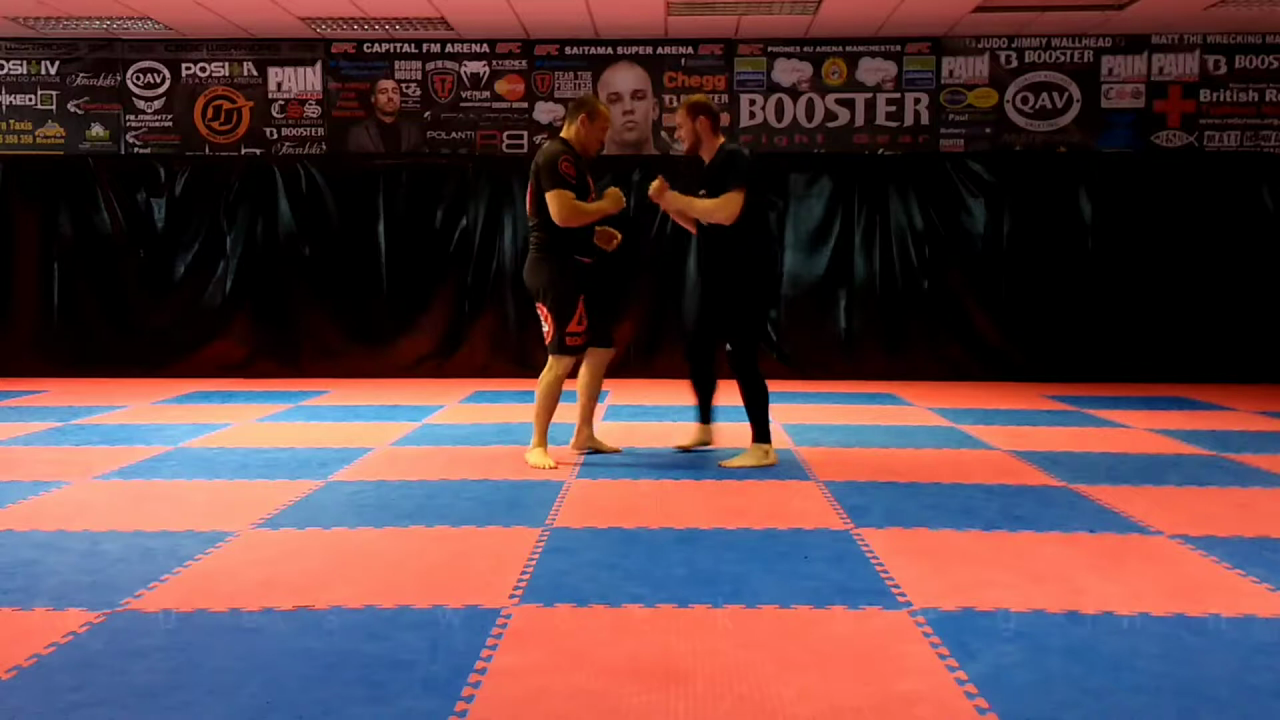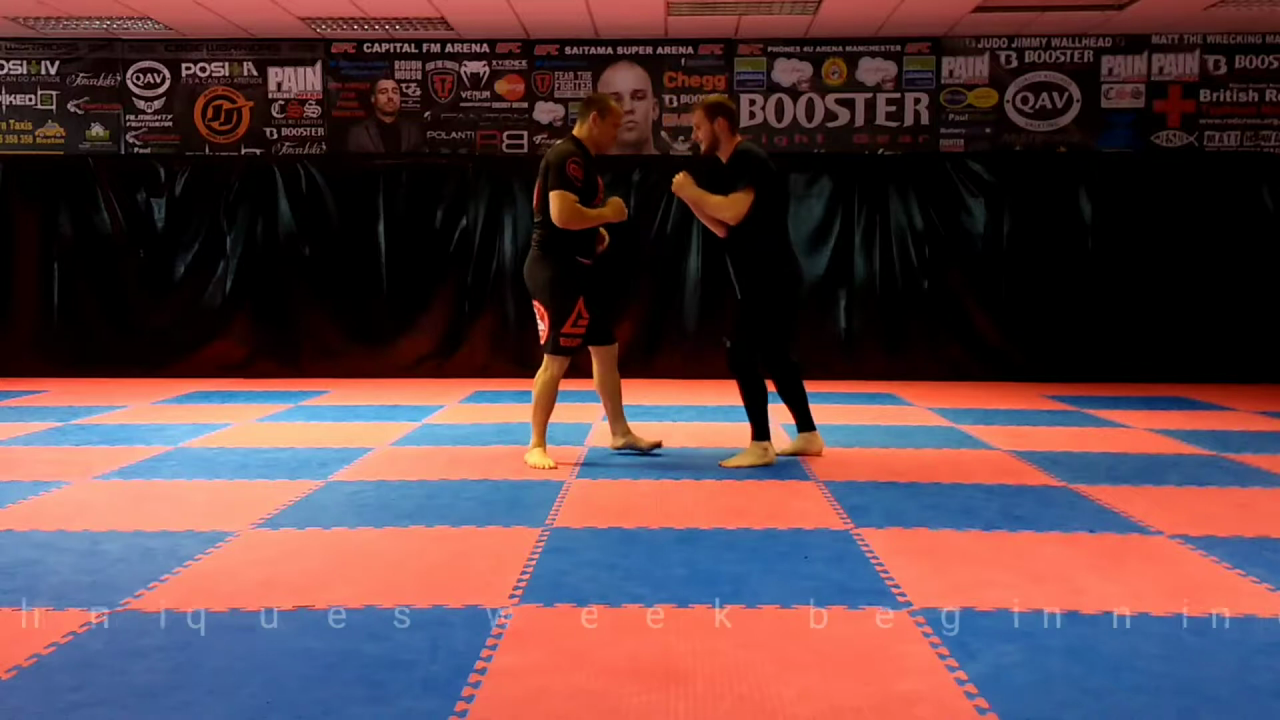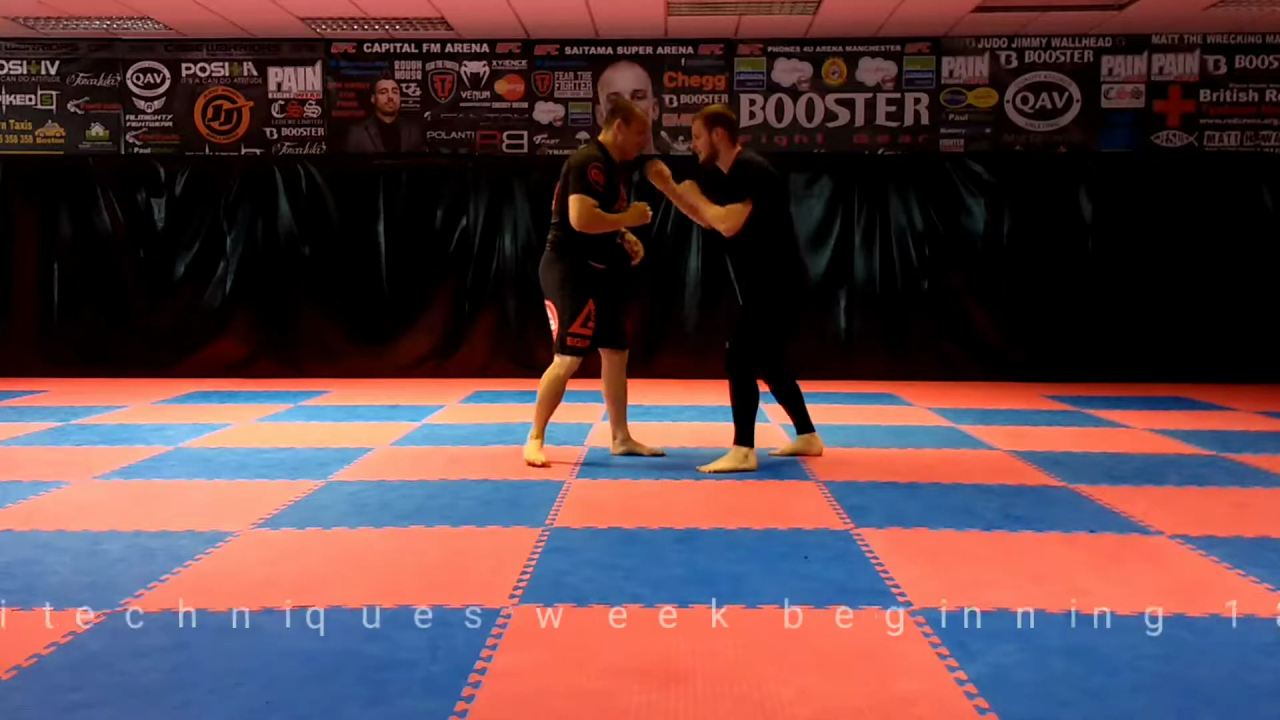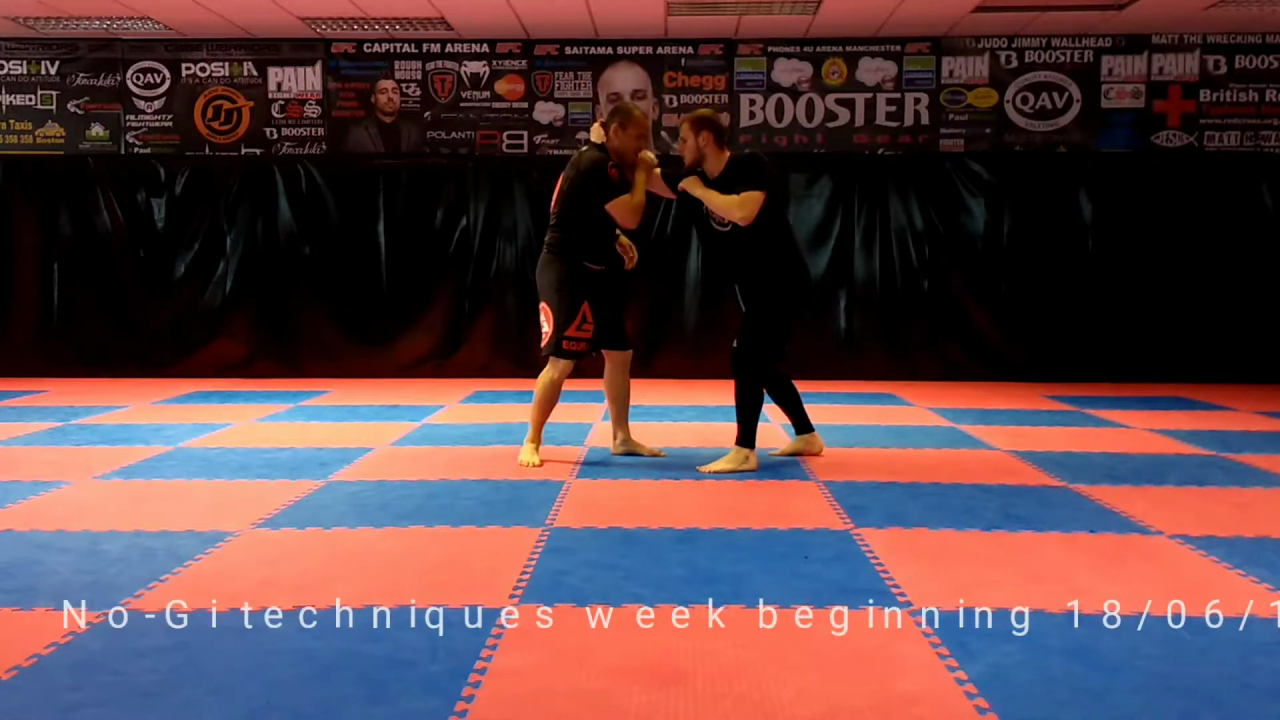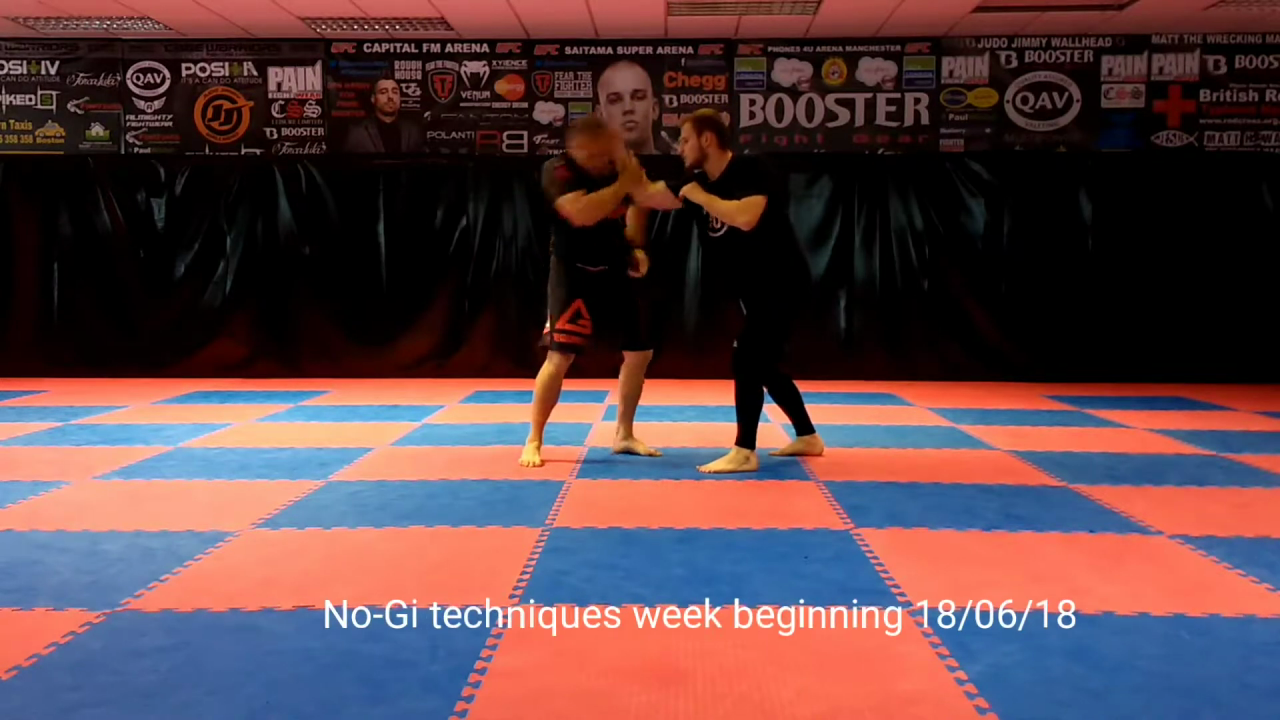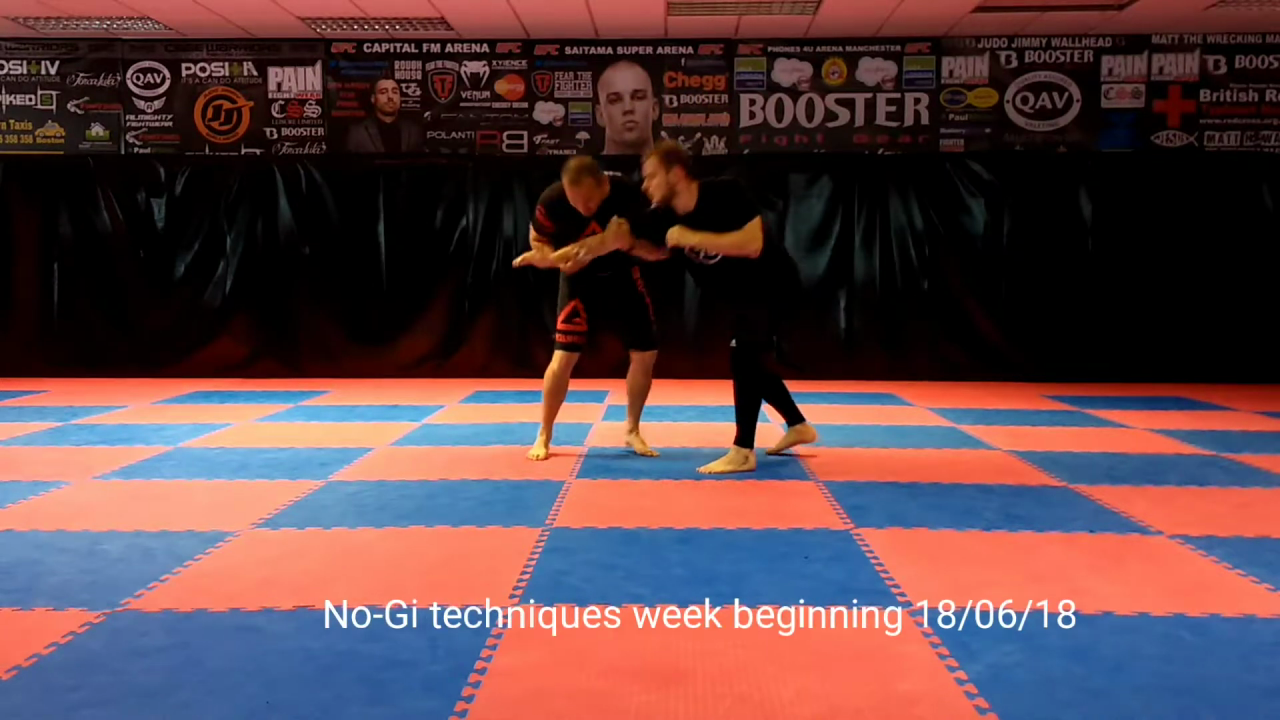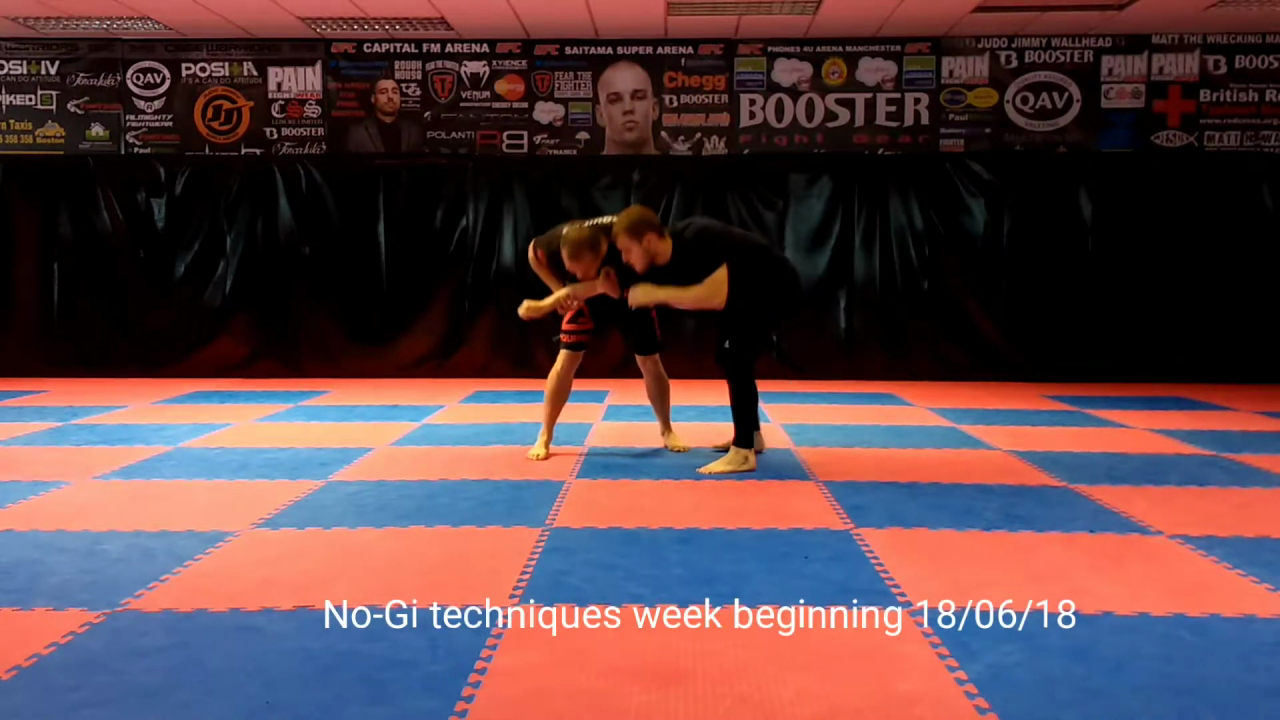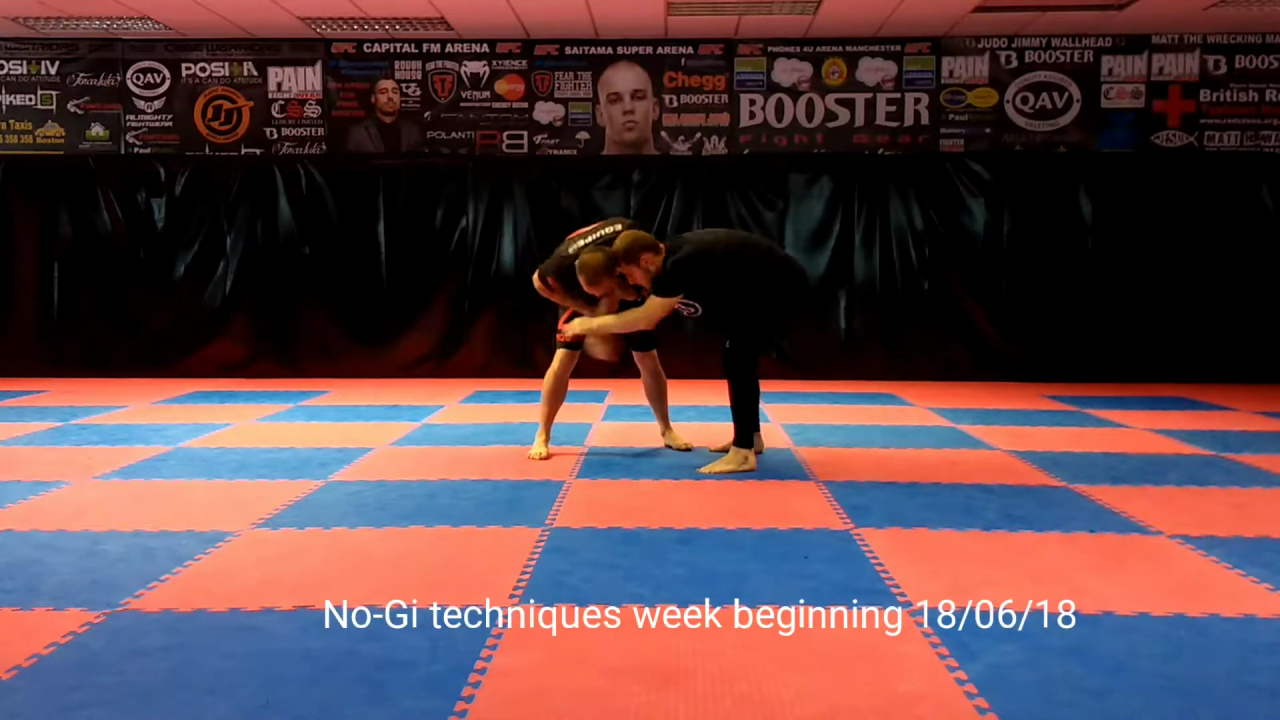
dt=0.3s
person 1, frame 1
left shoulder: (733, 160)
right shoulder: (711, 168)
left elbow: (727, 213)
left wrist: (679, 198)
right wrist: (669, 203)
left hip: (743, 278)
right hip: (720, 279)
left knee: (742, 357)
right knee: (696, 349)
left ankle: (762, 446)
right ankle: (704, 427)
person 1, frame 2
left shoulder: (748, 159)
right shoulder: (735, 164)
left elbow: (734, 213)
right elbow: (725, 228)
left wrist: (693, 190)
right wrist: (691, 199)
left hip: (769, 277)
right hip: (763, 277)
left knee: (740, 353)
right knee: (774, 356)
left ankle: (761, 444)
right ankle: (808, 436)
person 1, frame 3
left shoulder: (751, 170)
right shoulder: (724, 176)
left elbow: (729, 224)
right elbow: (704, 217)
left wrist: (696, 196)
right wrist: (661, 179)
left hip: (776, 284)
right hip: (763, 286)
left knee: (739, 356)
right knee: (769, 361)
left ankle: (743, 451)
right ankle: (808, 436)
person 1, frame 4
left shoulder: (750, 166)
right shoulder: (703, 180)
left elbow: (745, 213)
right elbow: (645, 178)
left wrist: (700, 192)
left hip: (779, 285)
right hip: (757, 287)
left knee: (746, 359)
right knee: (763, 363)
left ankle: (744, 452)
right ankle: (807, 437)
person 1, frame 5
left shoulder: (749, 170)
right shoulder: (701, 183)
left elbow: (747, 219)
right elbow: (656, 199)
left wrist: (703, 196)
left hip: (782, 285)
right hip: (755, 289)
left knee: (746, 359)
right knee: (765, 365)
left ankle: (744, 452)
right ankle: (808, 438)
person 1, frame 6
left shoulder: (725, 194)
right shoulder: (666, 219)
left elbow: (753, 244)
left wrist: (693, 237)
left hip: (771, 284)
right hip: (741, 291)
left knee: (744, 356)
right knee: (754, 362)
left ankle: (742, 452)
right ankle: (798, 426)
person 1, frame 7
left shoulder: (698, 240)
right shoulder: (657, 265)
left elbow: (716, 296)
left wrist: (658, 294)
left hip: (773, 289)
right hip: (750, 294)
left knee: (736, 357)
right knee: (731, 356)
left ankle: (743, 452)
right ankle: (751, 432)
person 1, frame 8
left shoulder: (683, 263)
right shoulder: (674, 256)
left elbow: (647, 319)
left wrist: (592, 323)
left hip: (781, 289)
right hip: (758, 291)
left knee: (738, 359)
right knee: (737, 357)
left ankle: (744, 453)
right ankle: (751, 436)
person 2, frame 1
left shoulder: (570, 159)
right shoulder: (557, 157)
right elbow: (562, 214)
left wrist: (597, 232)
right wrist: (606, 204)
left hip: (574, 269)
right hip: (555, 269)
left knee: (601, 348)
right knee: (562, 359)
left ankle: (584, 434)
right ankle: (537, 446)
person 2, frame 2
left shoulder: (581, 158)
right shoulder: (567, 157)
right elbow: (562, 216)
left wrist: (595, 230)
right wrist: (607, 213)
left hip: (576, 268)
right hip: (554, 268)
left knee: (606, 350)
right knee: (556, 359)
left ankle: (620, 433)
right ankle: (536, 446)
person 2, frame 3
left shoulder: (614, 166)
right shoulder: (589, 162)
right elbow: (581, 220)
left wrist: (626, 238)
right wrist: (631, 218)
left hip: (599, 271)
right hip: (568, 269)
left knee: (615, 354)
right knee: (569, 358)
left ankle: (621, 437)
right ankle: (535, 438)
person 2, frame 4
left shoulder: (609, 164)
right shoulder: (595, 164)
right elbow: (630, 217)
left wrist: (619, 242)
right wrist: (642, 174)
left hip: (596, 271)
right hip: (566, 272)
left knee: (619, 354)
right knee: (562, 362)
left ankle: (621, 437)
right ankle: (532, 441)
person 2, frame 5
left shoulder: (619, 168)
right shoulder: (559, 170)
left elbow: (637, 208)
right elbow: (583, 213)
left wrist: (635, 247)
right wrist: (625, 183)
left hip: (616, 273)
right hip: (572, 273)
left knee: (640, 352)
right knee: (560, 358)
left ankle: (624, 435)
right ankle: (533, 440)
person 2, frame 6
left shoulder: (628, 195)
right shoulder: (551, 201)
left elbow: (659, 251)
right elbow: (537, 242)
left wrist: (626, 243)
right wrist: (562, 261)
left hip: (622, 275)
right hip: (580, 279)
left knee: (645, 354)
right knee: (564, 357)
left ankle: (632, 431)
right ankle: (544, 437)
person 2, frame 7
right shoulder: (556, 243)
right elbow: (534, 252)
left wrist: (616, 288)
right wrist: (560, 289)
right hip: (580, 294)
left knee: (650, 361)
right knee: (568, 358)
left ankle: (666, 430)
right ankle: (544, 438)
person 2, frame 8
right shoulder: (564, 264)
right elbow: (539, 283)
left wrist: (632, 293)
right wrist: (584, 307)
left hip: (628, 288)
right hip: (580, 297)
left knee: (648, 359)
right knee: (565, 357)
left ankle: (666, 430)
right ankle: (542, 437)
